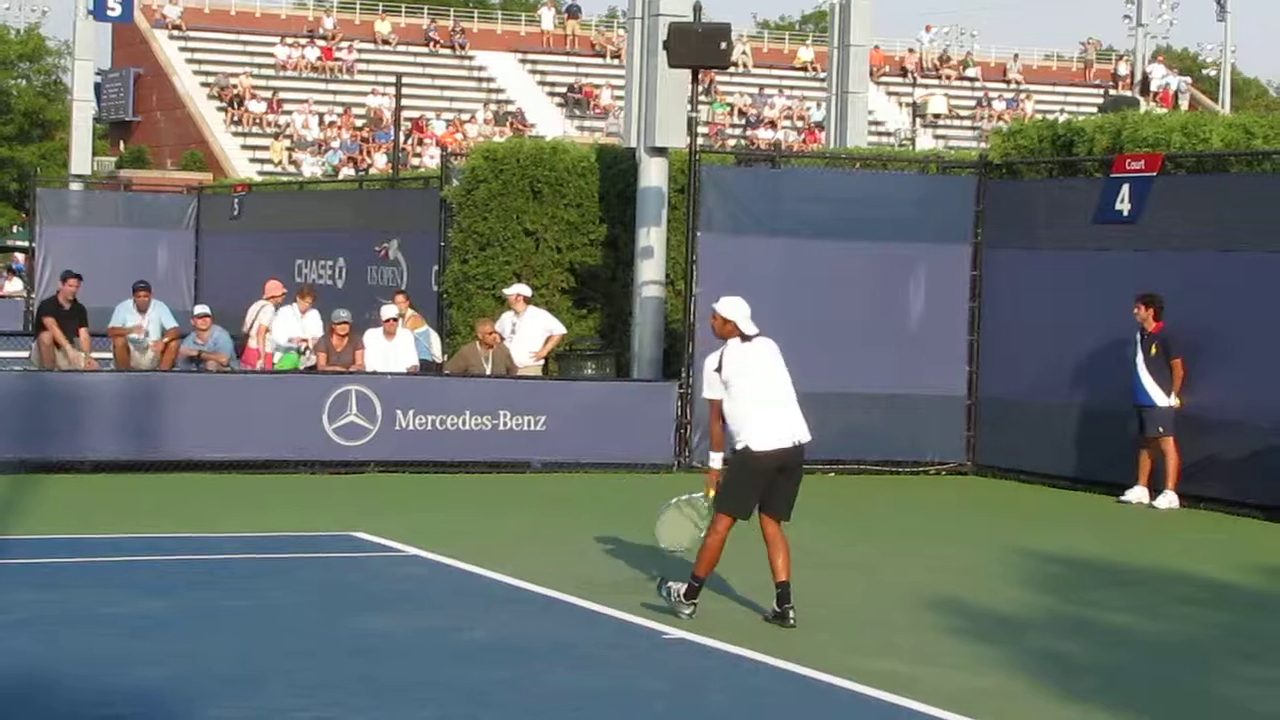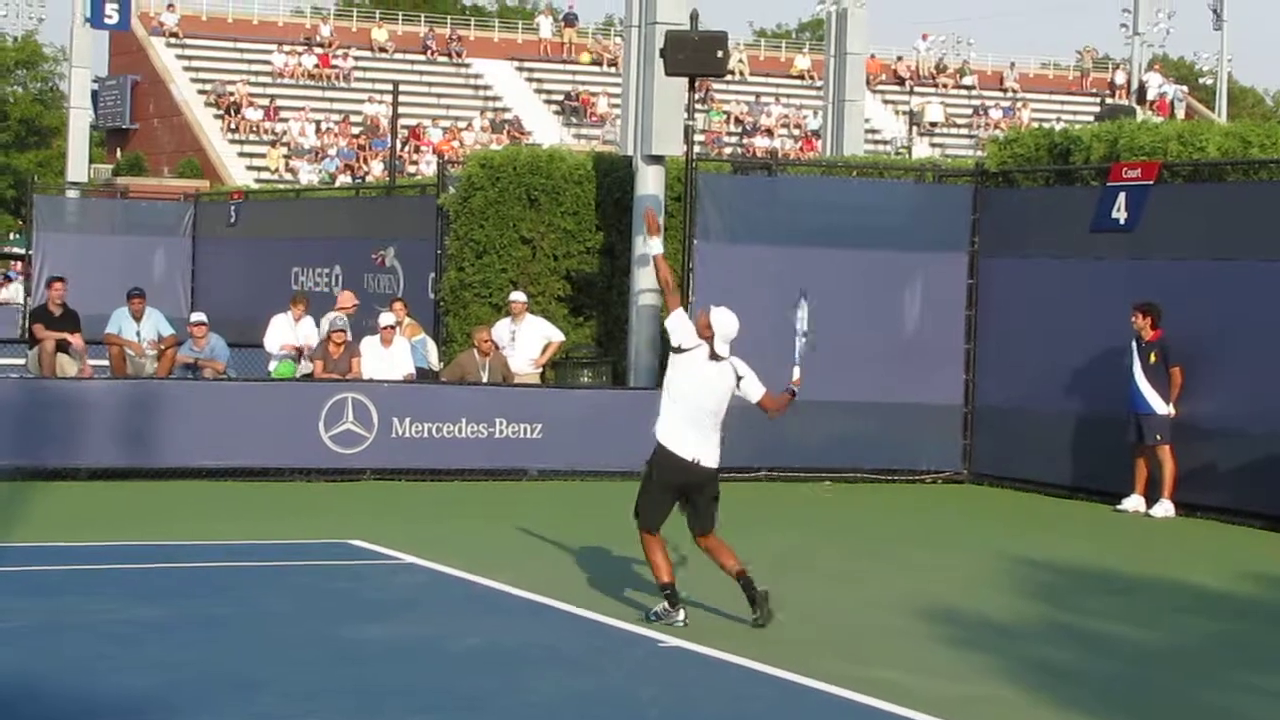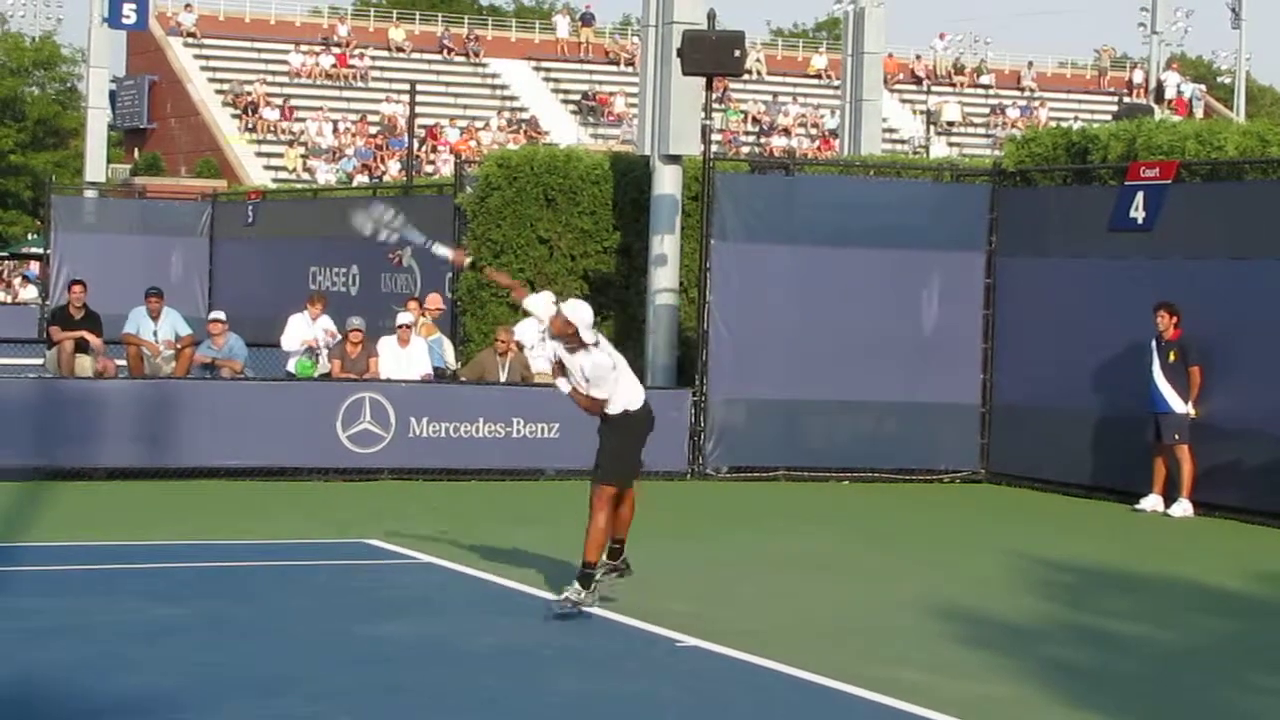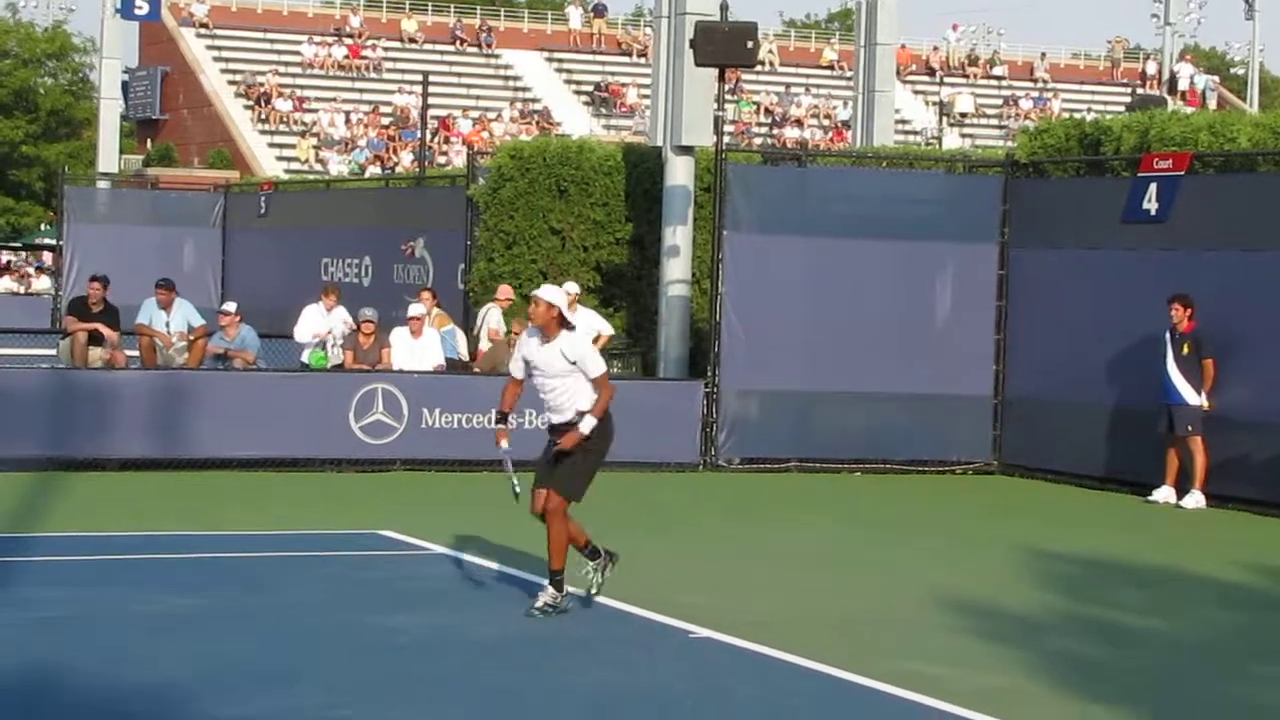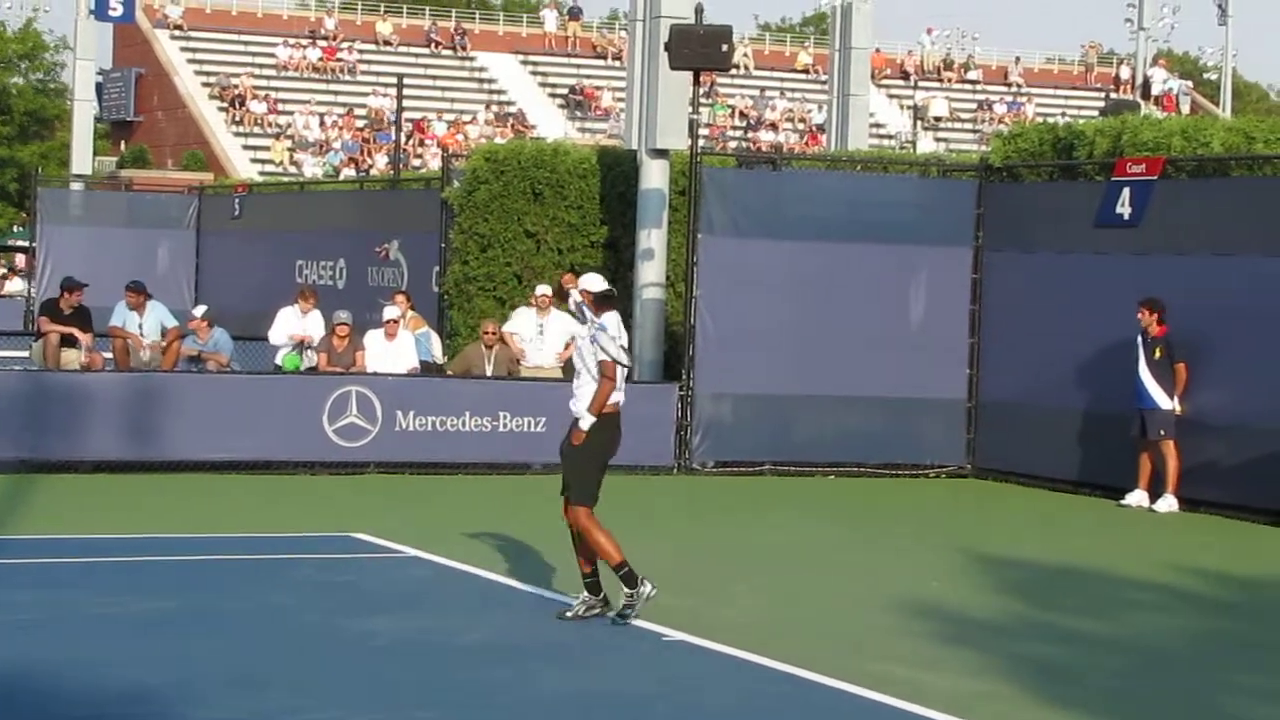
dt=0.7s
person 1, frame 1
left shoulder: (717, 361)
right shoulder: (769, 347)
left elbow: (717, 417)
left wrist: (715, 464)
left hip: (759, 450)
right hip: (793, 445)
left knee: (721, 522)
right knee: (771, 523)
left ankle: (688, 596)
right ankle: (784, 605)
person 1, frame 2
left shoulder: (686, 344)
right shoulder: (736, 369)
left elbow: (668, 289)
right elbow: (772, 405)
left wrist: (654, 241)
right wrist: (792, 390)
left hip: (671, 457)
right hip: (707, 466)
left knee: (648, 530)
right knee: (706, 536)
left ankle: (672, 605)
right ankle: (754, 593)
person 1, frame 3
left shoulder: (597, 361)
right shoulder: (559, 325)
left elbow: (594, 406)
right elbow: (521, 292)
left wrist: (564, 381)
right wrist: (479, 268)
left hip: (629, 419)
right hip: (615, 417)
left knee: (602, 497)
right knee: (623, 487)
left ankle: (585, 583)
right ankle: (616, 558)
person 1, frame 4
left shoulder: (576, 345)
right shoulder: (527, 340)
left elbow: (606, 388)
right elbow: (514, 383)
left wrist: (581, 430)
right wrist: (502, 421)
left hip: (588, 433)
right hip: (559, 430)
left knee: (553, 507)
right knee: (539, 507)
left ankle: (556, 591)
right ankle: (598, 557)
person 1, frame 5
left shoulder: (603, 327)
right shoulder: (601, 320)
left elbow: (609, 380)
right elbow: (572, 303)
left wrist: (583, 423)
right wrist: (568, 288)
left hip: (596, 428)
right hip: (592, 427)
left knee: (579, 515)
right knee: (577, 513)
left ankle: (634, 584)
right ankle: (593, 595)
person 2, frame 1
left shoulder: (1164, 337)
right shoulder: (1140, 335)
left elbow: (1178, 370)
left wrist: (1173, 396)
right wrist: (1140, 393)
left hip: (1160, 401)
right hip: (1143, 400)
left knee: (1166, 444)
right knee: (1145, 444)
left ankle: (1170, 494)
right ankle: (1142, 489)
person 2, frame 2
left shoulder: (1162, 344)
right shoulder: (1135, 343)
left elbow: (1177, 377)
left wrist: (1170, 404)
right wrist: (1136, 401)
left hip: (1157, 409)
right hip: (1139, 408)
left knee: (1163, 452)
right knee: (1140, 452)
left ankle: (1166, 503)
right ankle: (1138, 498)
person 2, frame 3
left shoulder: (1182, 344)
right shoulder: (1155, 343)
left elbow: (1195, 376)
left wrist: (1189, 403)
right wrist: (1156, 399)
left hip: (1176, 408)
right hip: (1158, 407)
left knee: (1181, 452)
right knee: (1159, 452)
left ankle: (1184, 502)
right ankle: (1156, 497)
person 2, frame 4
left shoulder: (1196, 336)
right shoulder: (1169, 335)
left elbow: (1209, 367)
left wrist: (1203, 395)
right wrist: (1170, 390)
left hip: (1189, 400)
right hip: (1171, 399)
left knee: (1195, 444)
right knee: (1171, 443)
left ankle: (1197, 494)
right ankle: (1168, 489)
person 2, frame 5
left shoulder: (1167, 340)
right shoulder: (1141, 338)
left elbow: (1181, 371)
left wrist: (1175, 399)
right wrist: (1142, 394)
left hip: (1161, 404)
right hip: (1144, 403)
left knee: (1167, 447)
right knee: (1145, 447)
left ankle: (1169, 497)
right ankle: (1141, 493)
